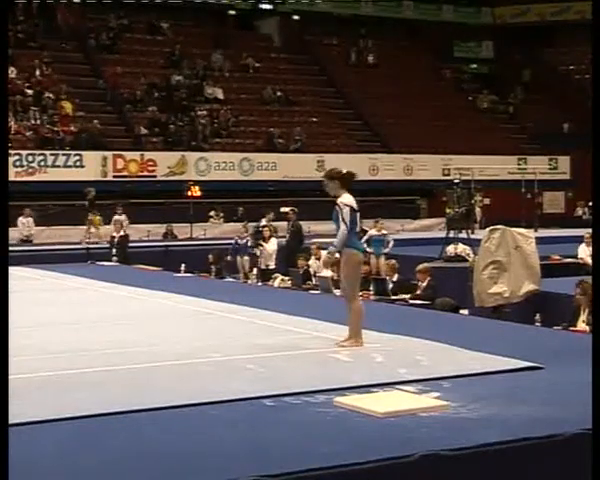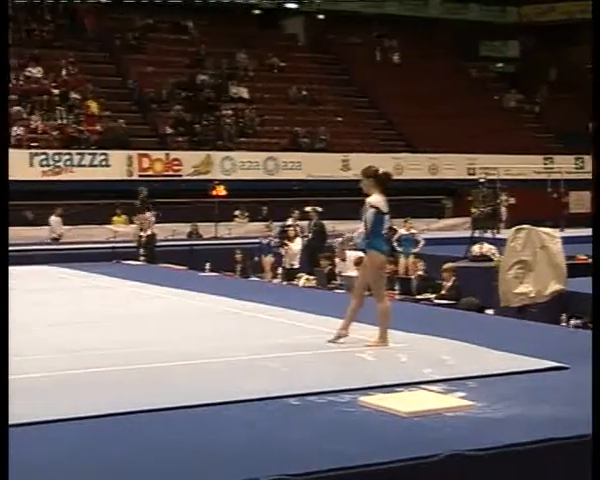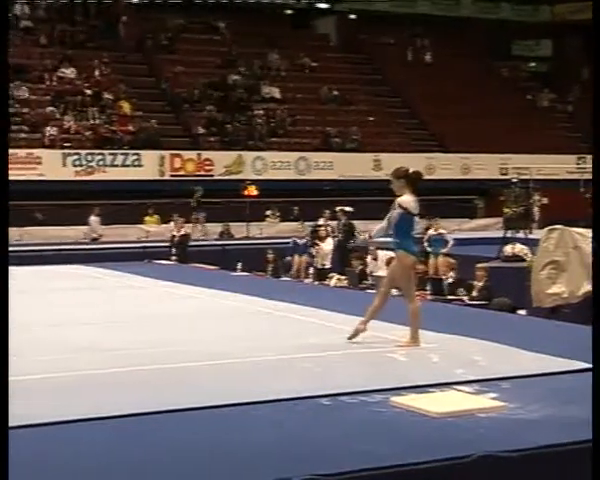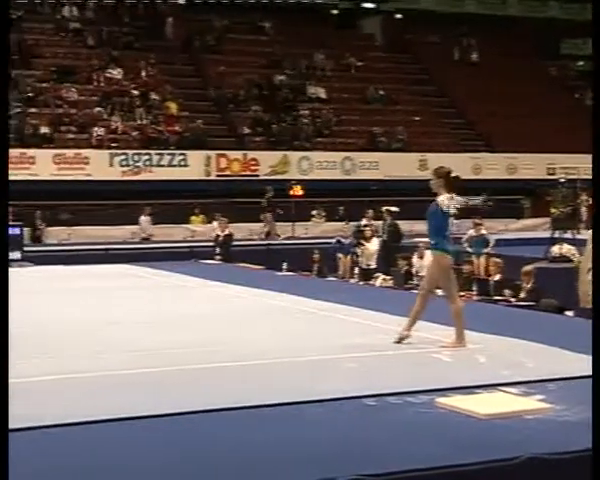
dt=0.5s
person 1, frame 1
left shoulder: (343, 201)
right shoulder: (347, 200)
left elbow: (344, 229)
left wrist: (331, 250)
right wrist: (337, 250)
left hip: (351, 251)
right hip: (349, 250)
left knee: (352, 295)
right knee: (348, 295)
left ankle: (357, 338)
right ankle: (353, 333)
person 1, frame 2
left shoulder: (371, 201)
right shoulder: (381, 200)
left elbow: (365, 229)
left hip: (375, 251)
right hip: (376, 249)
left knee: (379, 296)
right knee: (358, 291)
left ankle: (383, 338)
right ankle: (344, 328)
person 1, frame 3
left shoulder: (401, 201)
right shoulder: (412, 200)
left elbow: (386, 224)
right wrist: (374, 235)
left hip: (404, 252)
right hip: (404, 250)
left knee: (410, 296)
right knee: (384, 290)
left ankle: (414, 338)
right ankle: (363, 324)
person 1, frame 4
left shoulder: (443, 199)
right shoulder: (448, 198)
left elbow: (451, 204)
right elbow: (458, 201)
left hip: (441, 252)
right hip: (439, 251)
left knee: (452, 296)
right knee: (424, 291)
left ankle: (460, 338)
right ankle: (407, 329)
